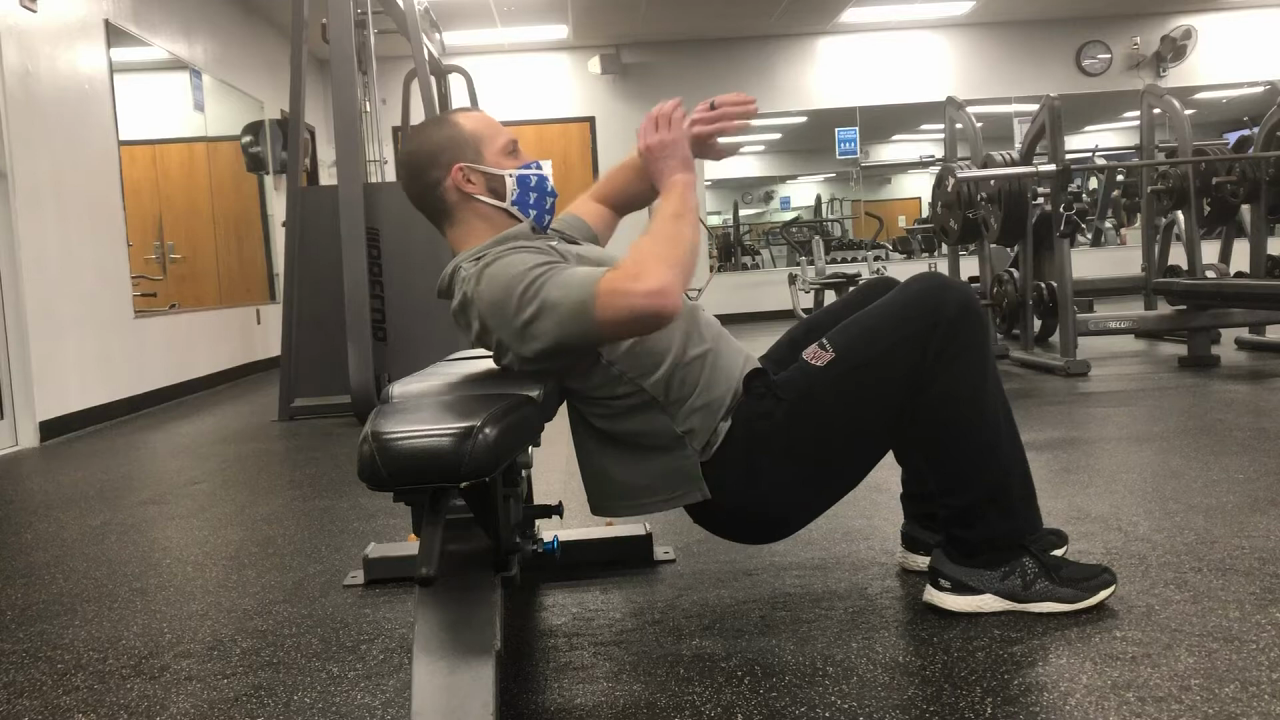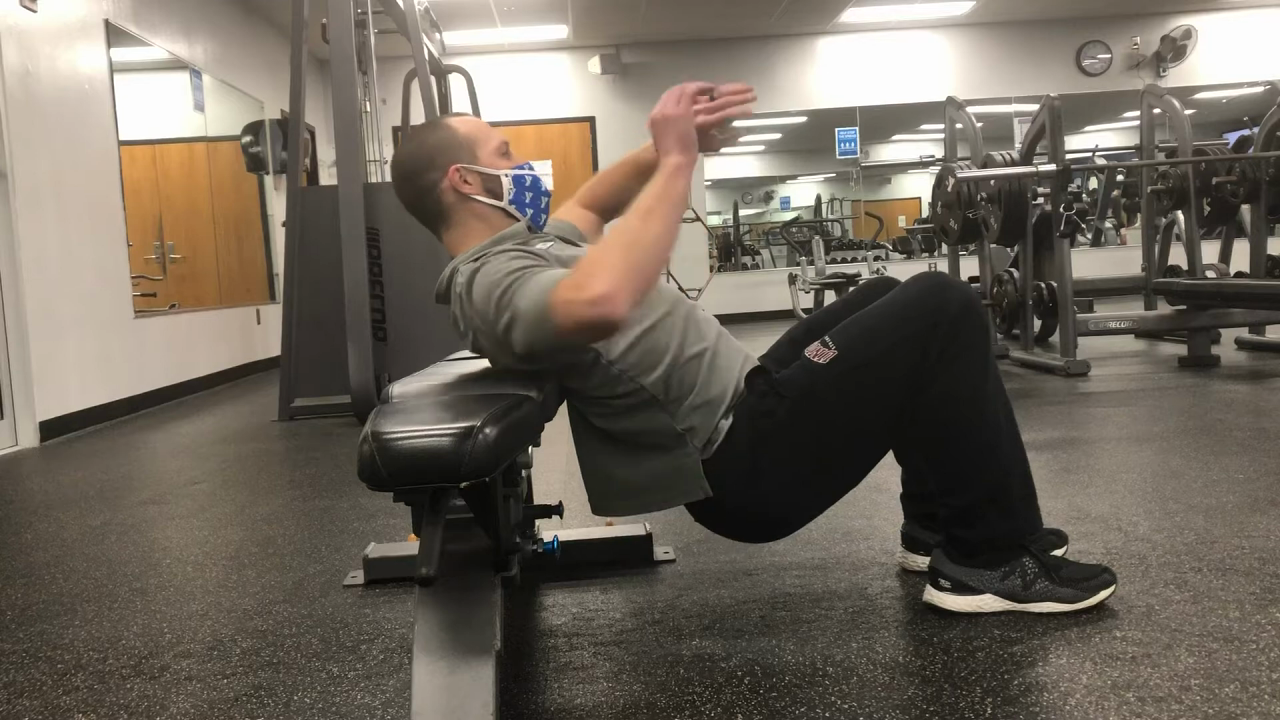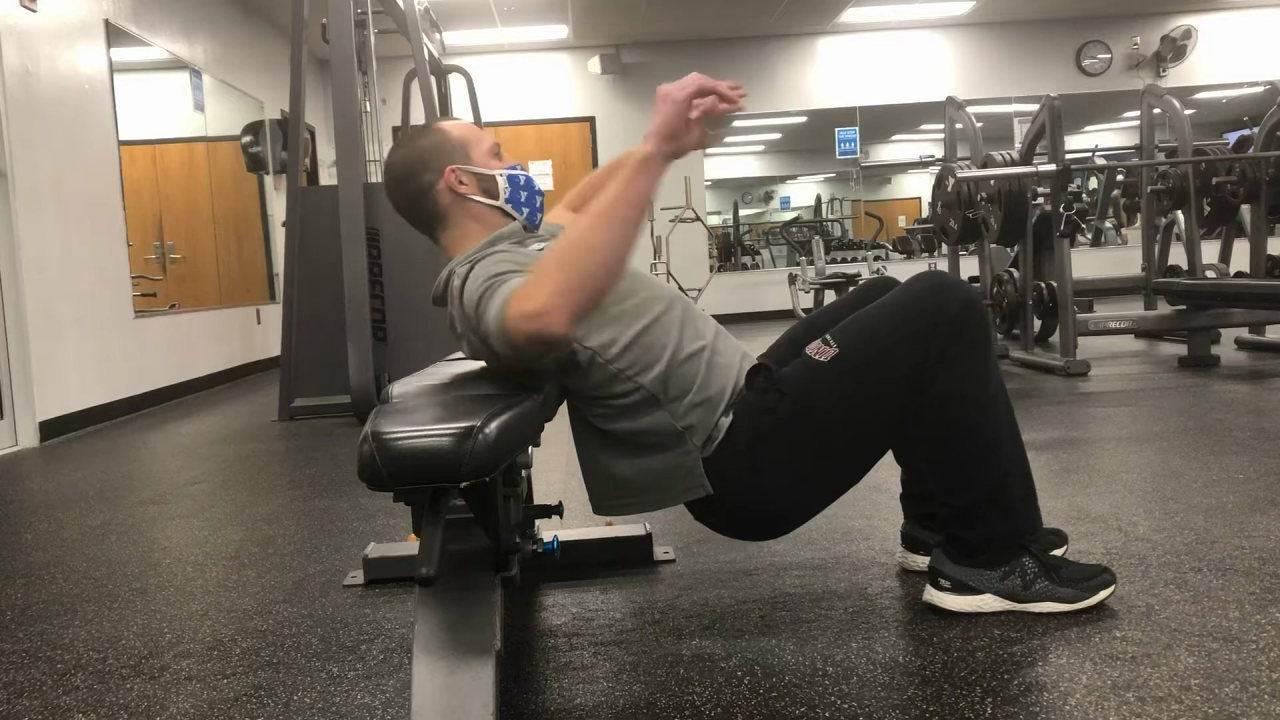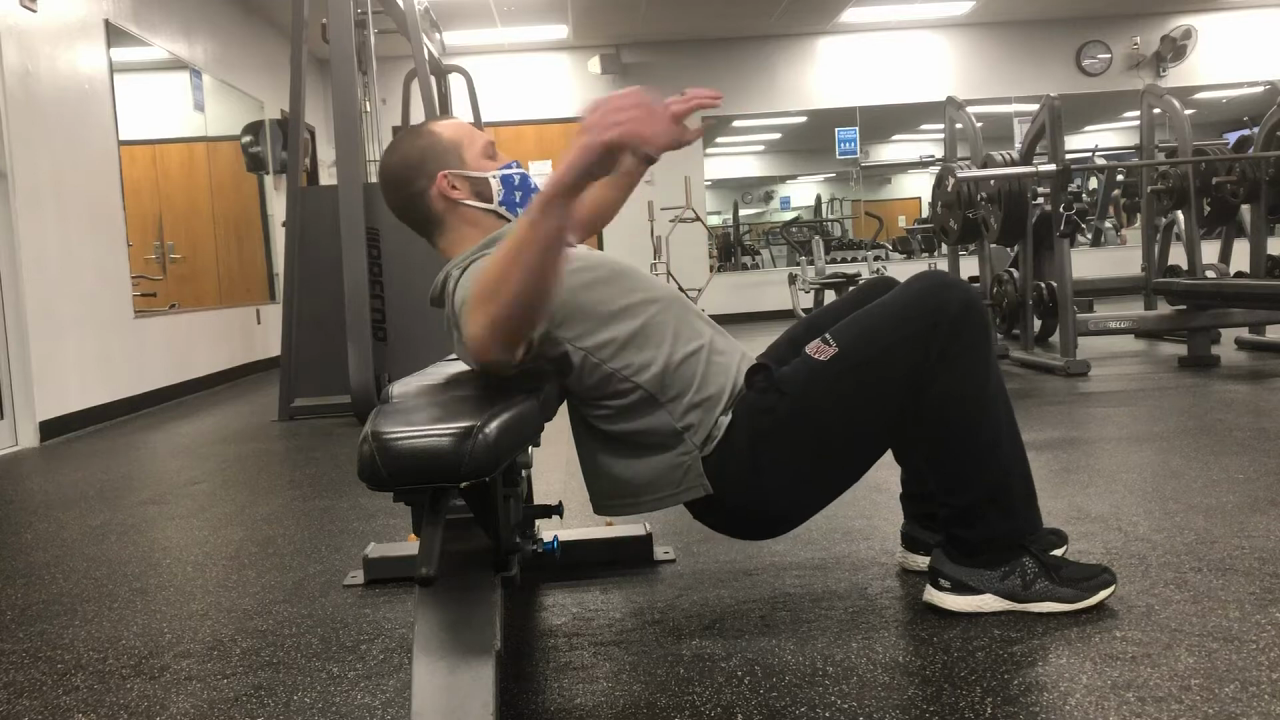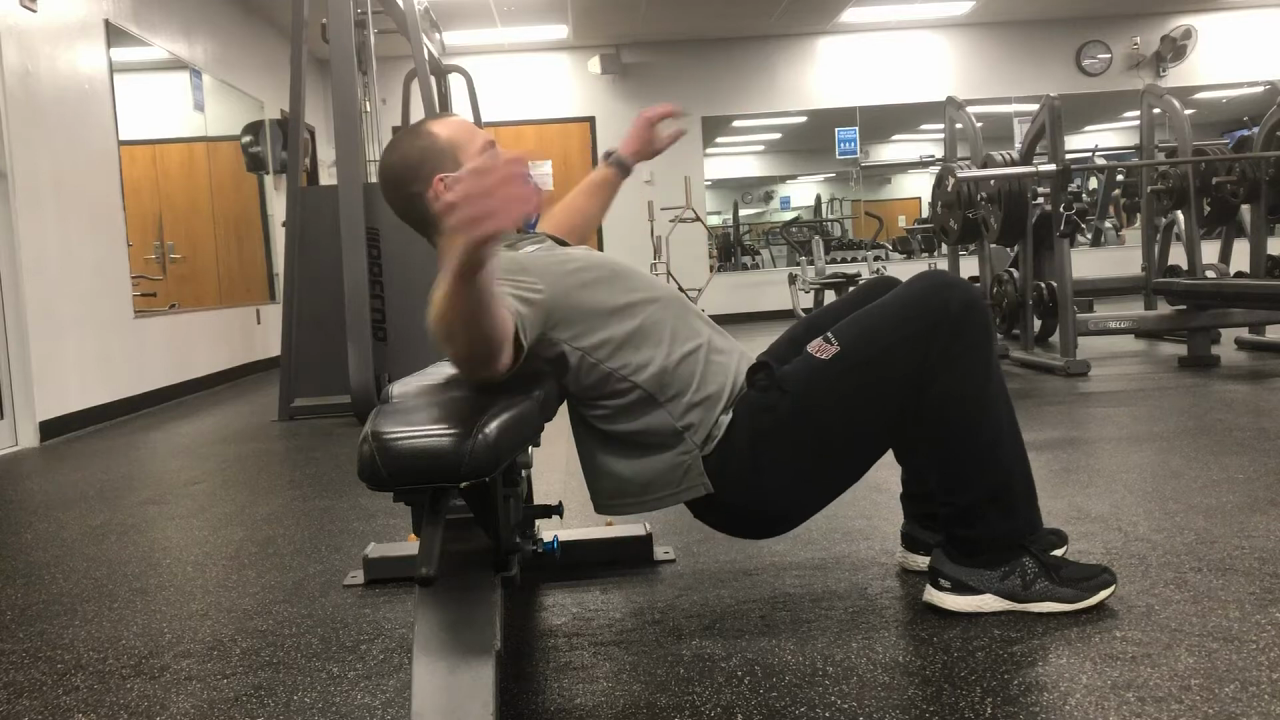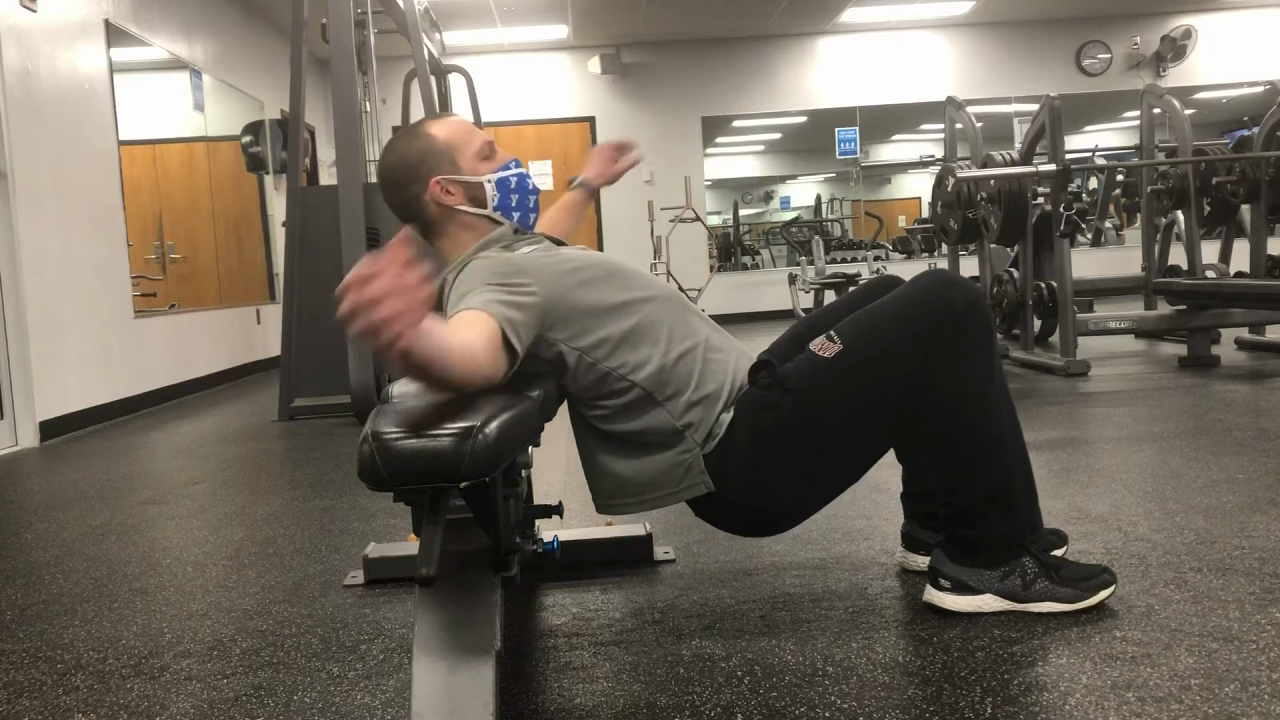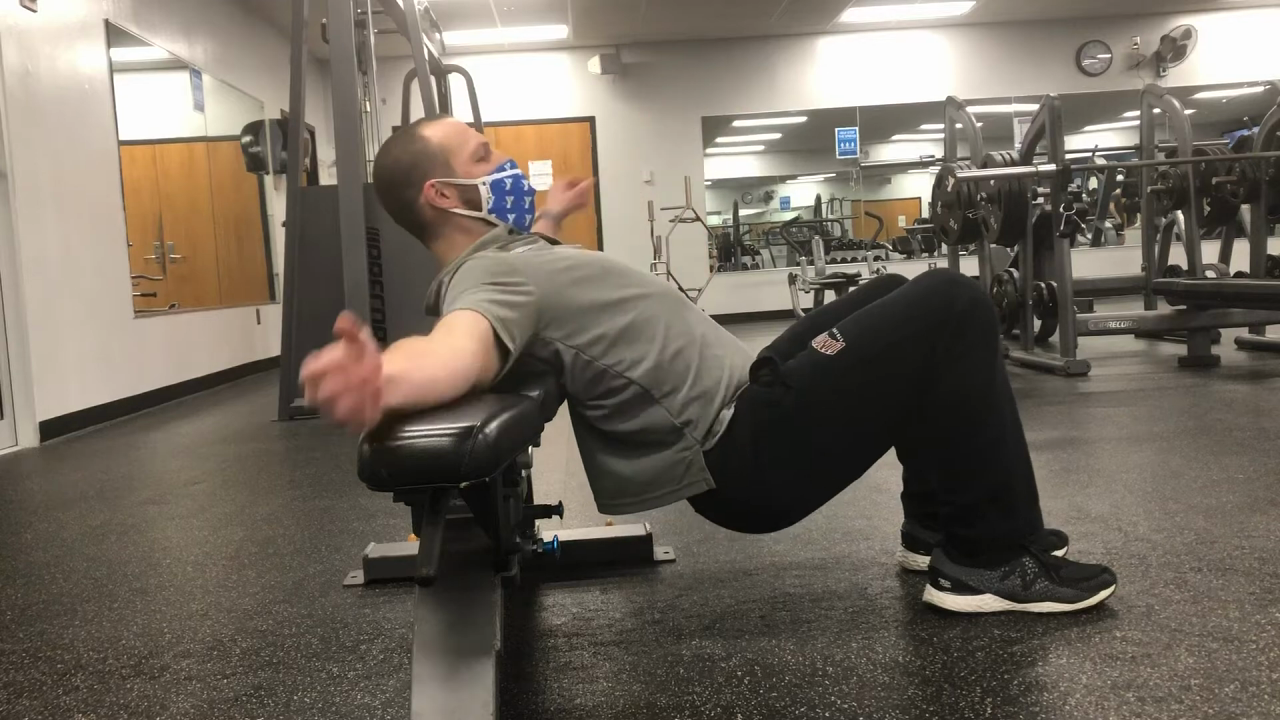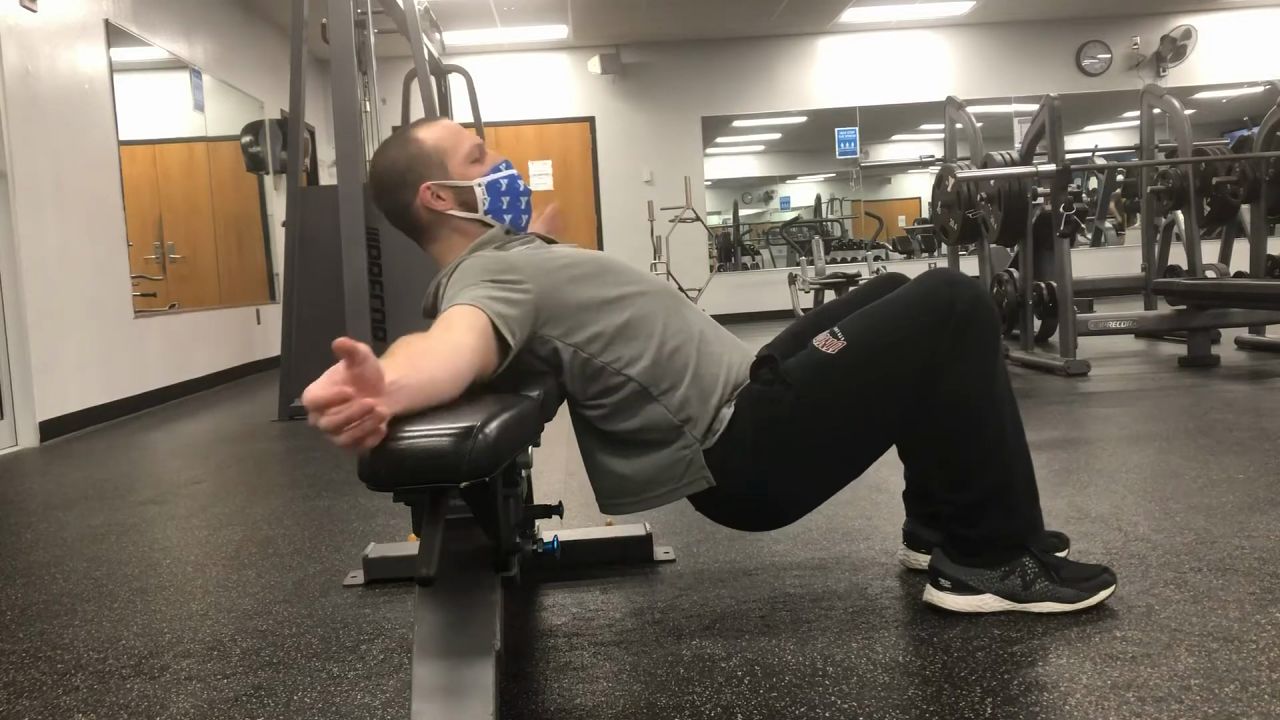
dt=0.1s
person 1, frame 1
left shoulder: (526, 243)
right shoulder: (505, 278)
left elbow: (607, 198)
right elbow: (653, 294)
left wrist: (673, 143)
right wrist: (678, 176)
left hip: (740, 414)
right hip: (745, 462)
left knee: (889, 299)
right knee: (939, 309)
left ankle: (938, 527)
right ankle: (990, 561)
person 1, frame 2
left shoulder: (515, 248)
right shoulder: (497, 281)
left elbow: (589, 208)
right elbow: (606, 301)
left wrist: (676, 141)
right wrist: (674, 161)
left hip: (742, 410)
right hip: (744, 460)
left knee: (889, 298)
right knee: (941, 308)
left ankle: (937, 528)
right ankle: (990, 562)
person 1, frame 3
left shoulder: (509, 248)
right shoulder: (490, 280)
left elbow: (579, 209)
right elbow: (547, 315)
left wrist: (664, 140)
right wrist: (654, 152)
left hip: (741, 414)
right hip: (745, 458)
left knee: (890, 298)
right knee: (942, 308)
left ankle: (939, 527)
right ankle: (990, 560)
person 1, frame 4
left shoulder: (512, 253)
right shoulder: (493, 273)
left elbow: (566, 220)
right elbow: (494, 339)
left wrist: (643, 149)
right wrist: (575, 168)
left hip: (744, 411)
right hip: (749, 457)
left knee: (890, 298)
right knee: (943, 309)
left ankle: (938, 525)
right ankle: (987, 561)
person 1, frame 5
left shoulder: (517, 257)
right shoulder: (500, 275)
left elbow: (557, 229)
right elbow: (480, 347)
left wrist: (623, 160)
right wrist: (471, 245)
left hip: (741, 412)
right hip: (747, 456)
left knee: (891, 298)
right knee: (945, 307)
left ankle: (939, 527)
right ankle: (988, 561)
person 1, frame 6
left shoulder: (507, 253)
right shoulder: (488, 279)
right elbow: (467, 350)
left wrist: (589, 181)
right wrist: (405, 332)
left hip: (744, 404)
right hip: (748, 455)
left knee: (896, 297)
right knee: (948, 308)
left ankle: (938, 528)
right ankle: (988, 560)
person 1, frame 7
left shoulder: (503, 250)
right shoulder: (485, 279)
right elbow: (453, 353)
left wrist: (557, 206)
right wrist: (376, 379)
left hip: (738, 400)
right hip: (747, 451)
left knee: (895, 297)
right knee: (949, 307)
left ankle: (940, 526)
right ankle: (988, 559)
person 1, frame 8
left shoulder: (501, 253)
right shoulder: (486, 277)
right elbow: (454, 344)
left wrist: (534, 228)
right wrist: (381, 389)
left hip: (740, 399)
right hip: (748, 448)
left knee: (896, 297)
right knee: (950, 306)
left ankle: (939, 525)
right ankle: (989, 561)
